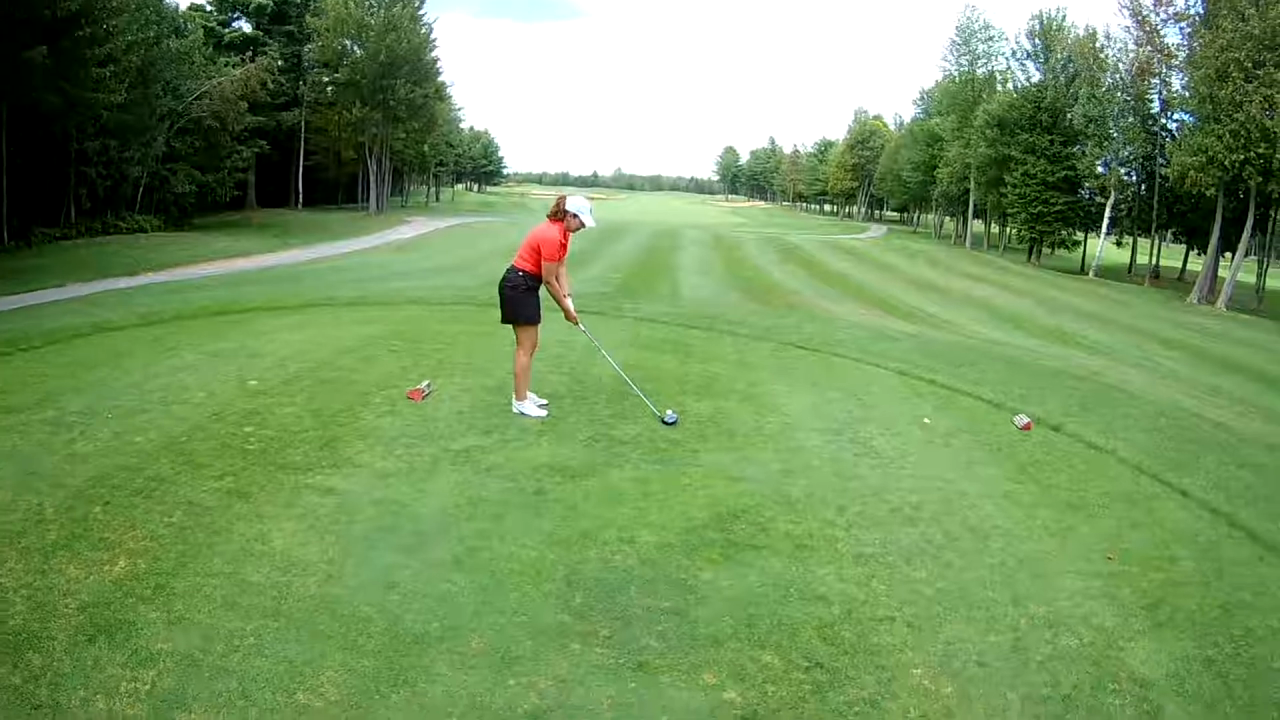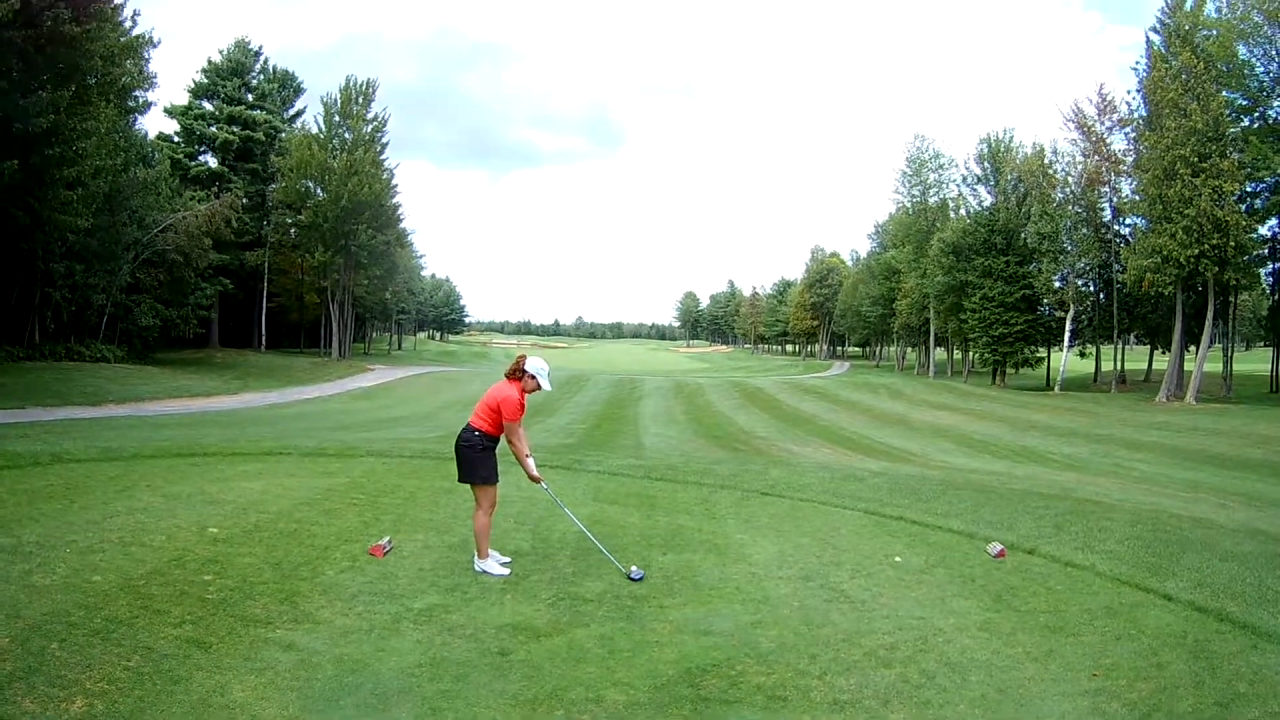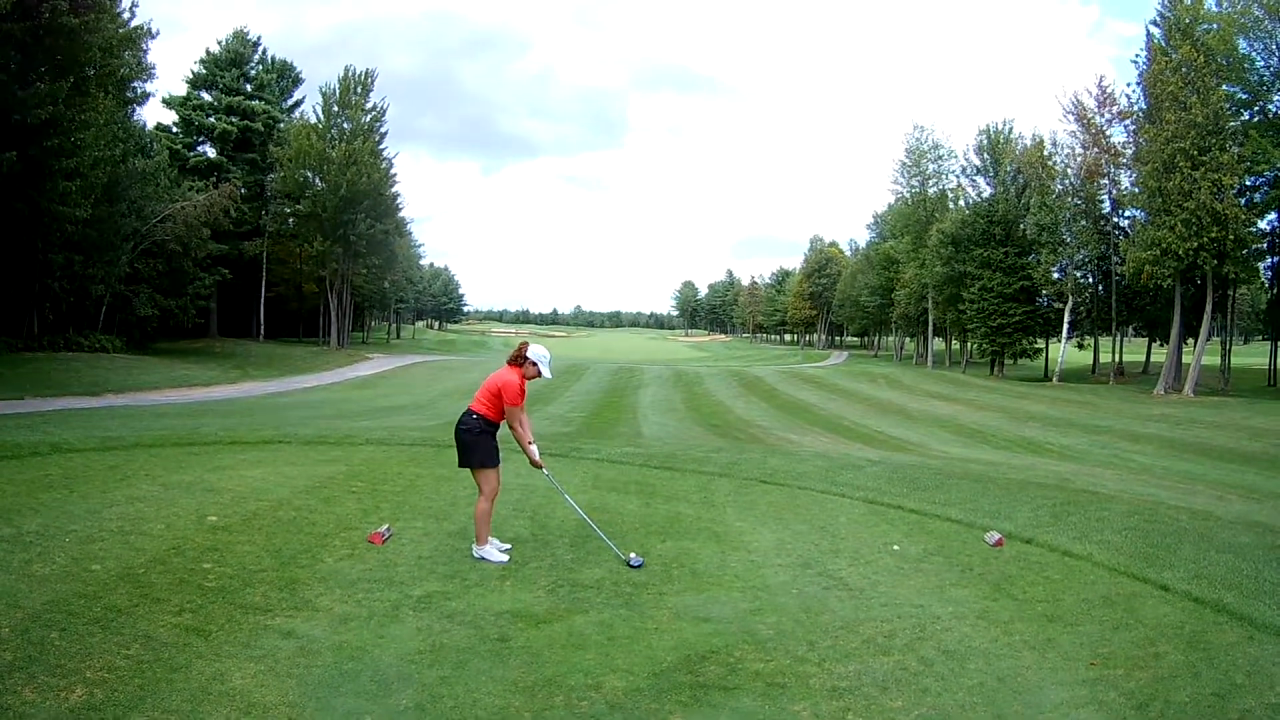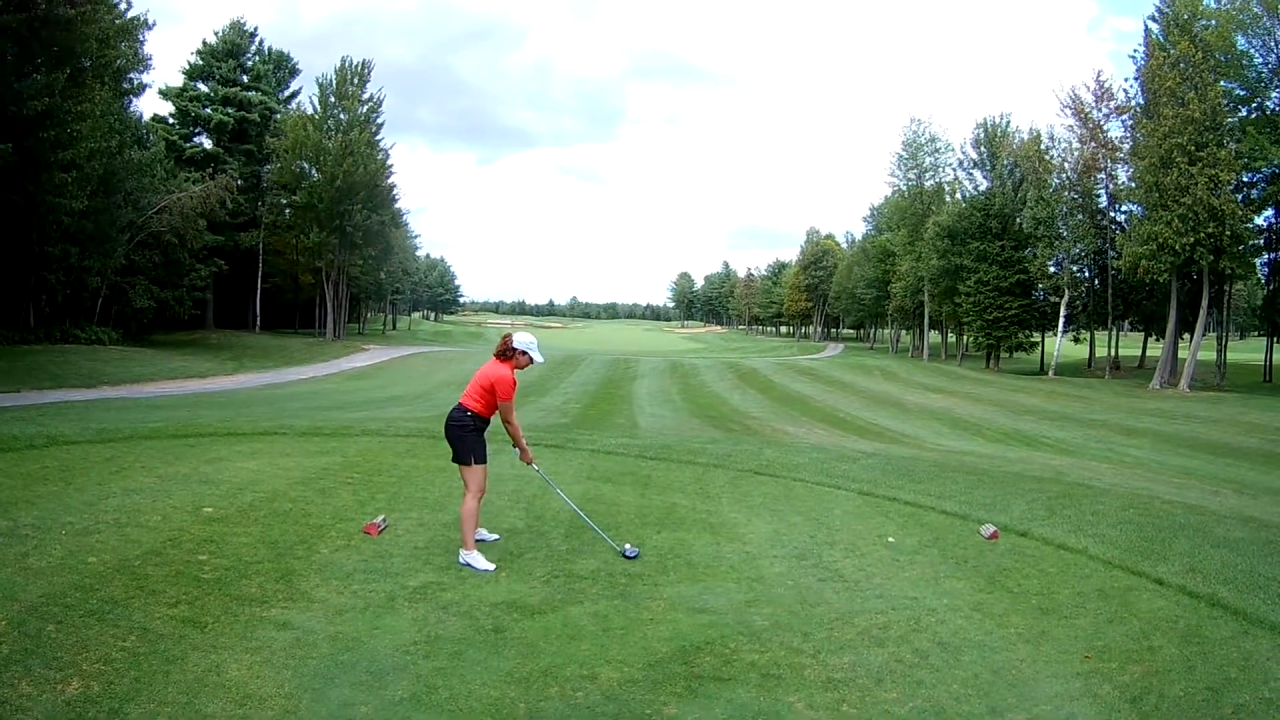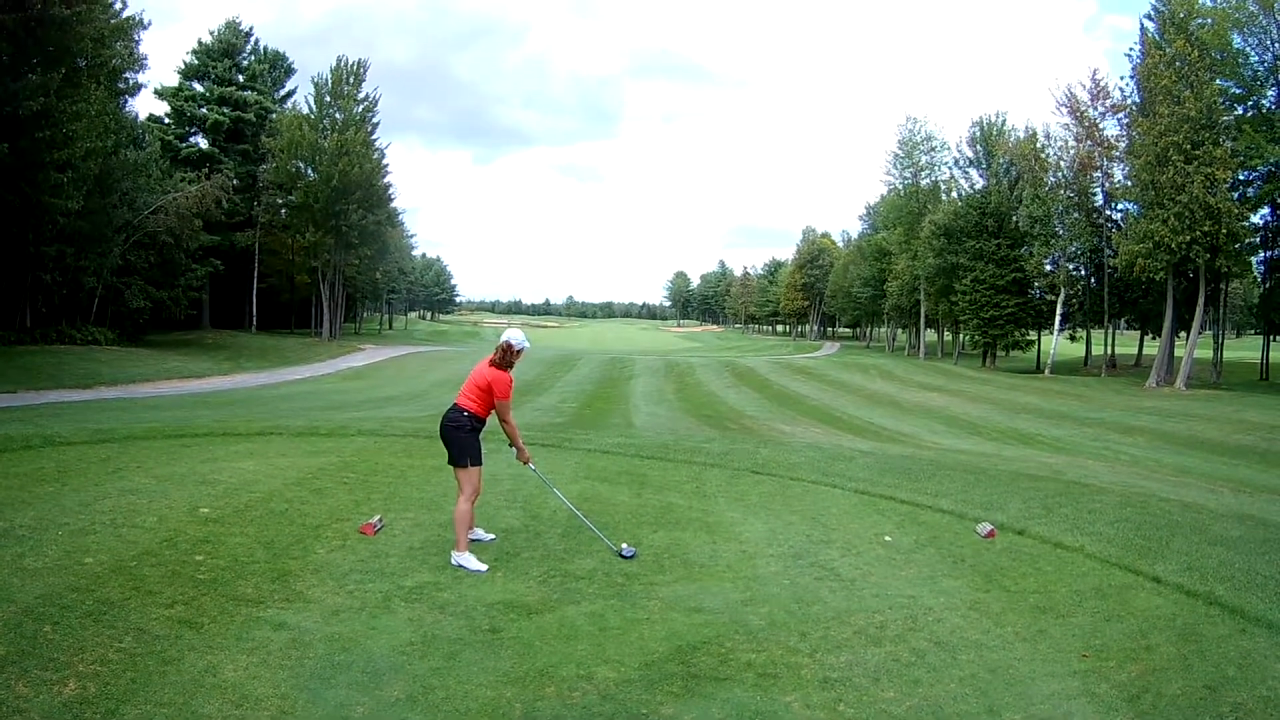
dt=1s
person 1, frame 1
left shoulder: (562, 232)
right shoulder: (551, 236)
left elbow: (561, 267)
right elbow: (549, 280)
left wrist: (568, 298)
right wrist: (566, 310)
left hip: (526, 285)
right hip: (518, 286)
left knee: (529, 345)
right knee: (526, 347)
left ankle: (522, 393)
right ankle: (520, 401)
person 1, frame 2
left shoulder: (516, 390)
right shoulder: (510, 396)
left elbow: (518, 429)
right elbow: (512, 441)
left wrist: (529, 458)
right wrist: (528, 471)
left hip: (481, 444)
right hip: (475, 444)
left knee: (487, 503)
right knee: (485, 505)
left ankle: (484, 552)
right ankle: (482, 560)
person 1, frame 3
left shoulder: (517, 377)
right shoulder: (511, 382)
left elbow: (522, 414)
right elbow: (513, 425)
left wrist: (532, 445)
right wrist: (530, 456)
left hip: (483, 430)
right hip: (474, 430)
left knee: (492, 488)
right knee: (488, 491)
left ankle: (485, 538)
right ankle: (480, 546)
person 1, frame 4
left shoulder: (502, 366)
right shoulder: (503, 376)
left elbow: (509, 410)
right elbow: (508, 420)
left wrist: (522, 440)
right wrist: (523, 449)
left hip: (468, 424)
right hip: (465, 427)
left knee: (478, 481)
right knee: (475, 490)
left ankle: (474, 530)
right ankle: (468, 551)
person 1, frame 5
left shoulder: (492, 364)
right shoulder: (501, 376)
left elbow: (503, 412)
right elbow: (505, 419)
left wrist: (516, 440)
right wrist: (520, 449)
left hip: (460, 423)
right hip: (462, 427)
left knee: (471, 484)
right knee: (469, 492)
left ankle: (470, 530)
right ankle: (460, 553)
